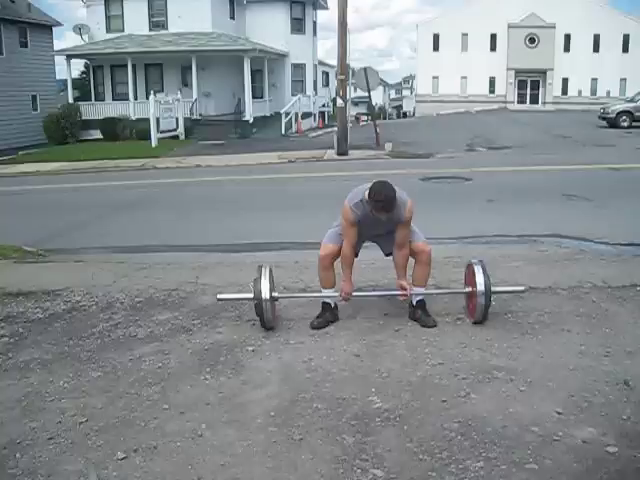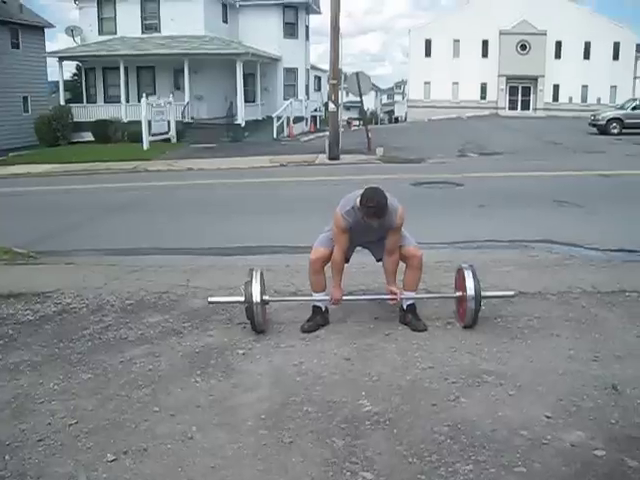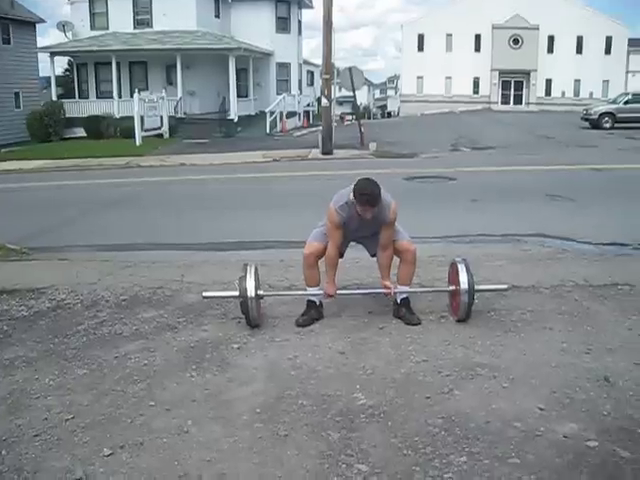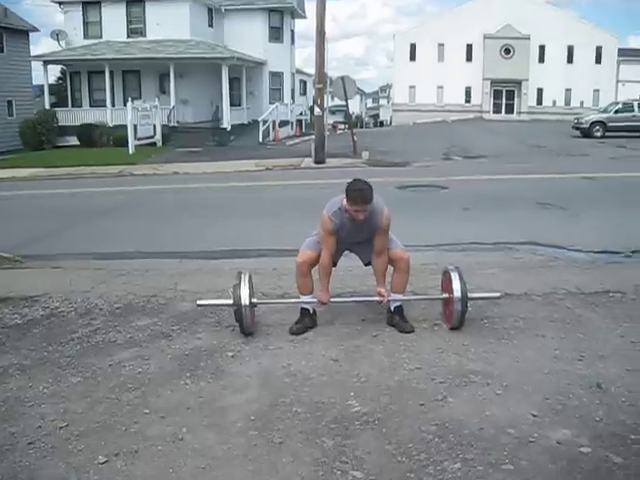
dt=0.1s
person 1, frame 1
left shoulder: (405, 206)
right shoulder: (352, 206)
left elbow: (401, 246)
right elbow: (348, 245)
left wrist: (401, 278)
right wrist: (347, 280)
right hip: (352, 228)
left knee: (424, 252)
right knee: (325, 255)
left ankle: (417, 305)
right ankle: (329, 307)
person 1, frame 2
left shoulder: (396, 213)
right shoulder: (343, 213)
left elbow: (391, 253)
right elbow: (339, 252)
left wrist: (391, 284)
right wrist: (336, 287)
right hip: (344, 233)
left knee: (415, 256)
right knee: (316, 259)
left ankle: (408, 309)
right ankle: (319, 311)
person 1, frame 3
left shoulder: (389, 208)
right shoulder: (337, 208)
left elbow: (385, 247)
right elbow: (333, 247)
left wrist: (385, 279)
right wrist: (330, 281)
left hip: (376, 231)
right hip: (337, 231)
left knee: (409, 251)
right knee: (309, 254)
left ankle: (402, 303)
right ankle: (314, 305)
person 1, frame 4
left shoulder: (382, 214)
right shoulder: (330, 215)
left elbow: (379, 254)
right elbow: (327, 255)
left wrist: (381, 285)
right wrist: (323, 290)
left hip: (368, 239)
right hip: (331, 237)
left knee: (402, 259)
right knee: (303, 261)
left ankle: (395, 311)
right ankle: (307, 313)
